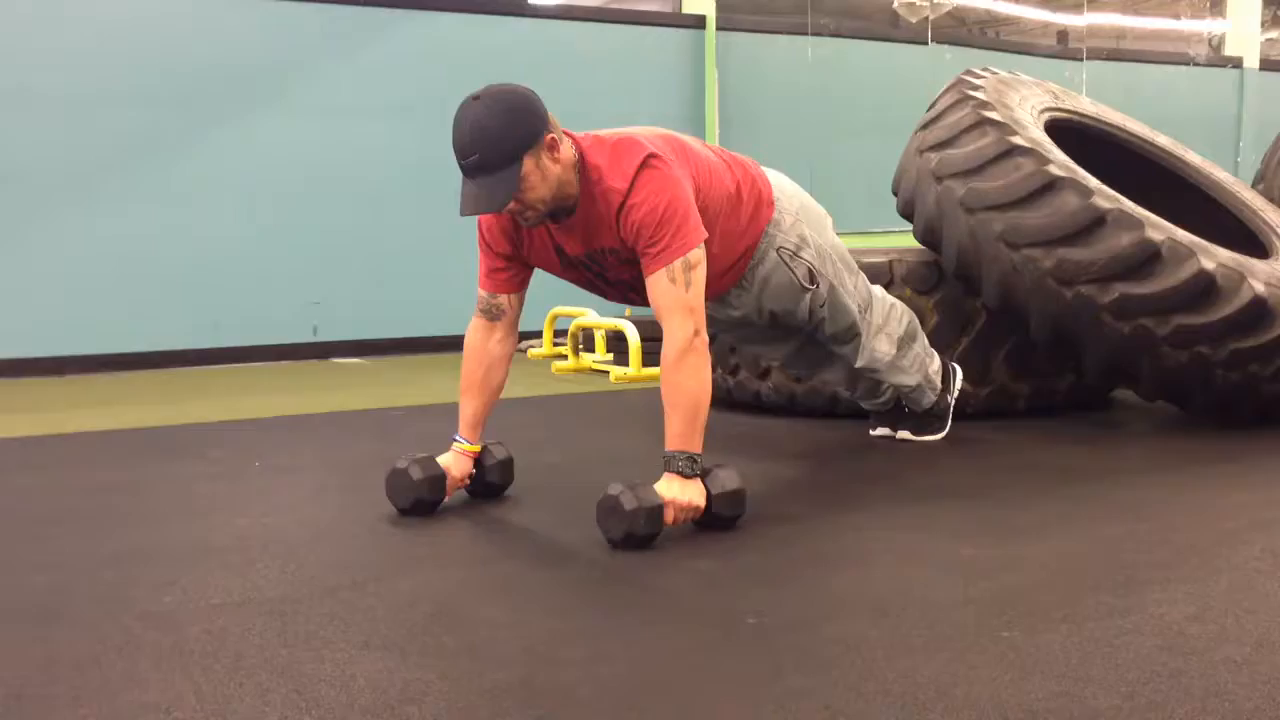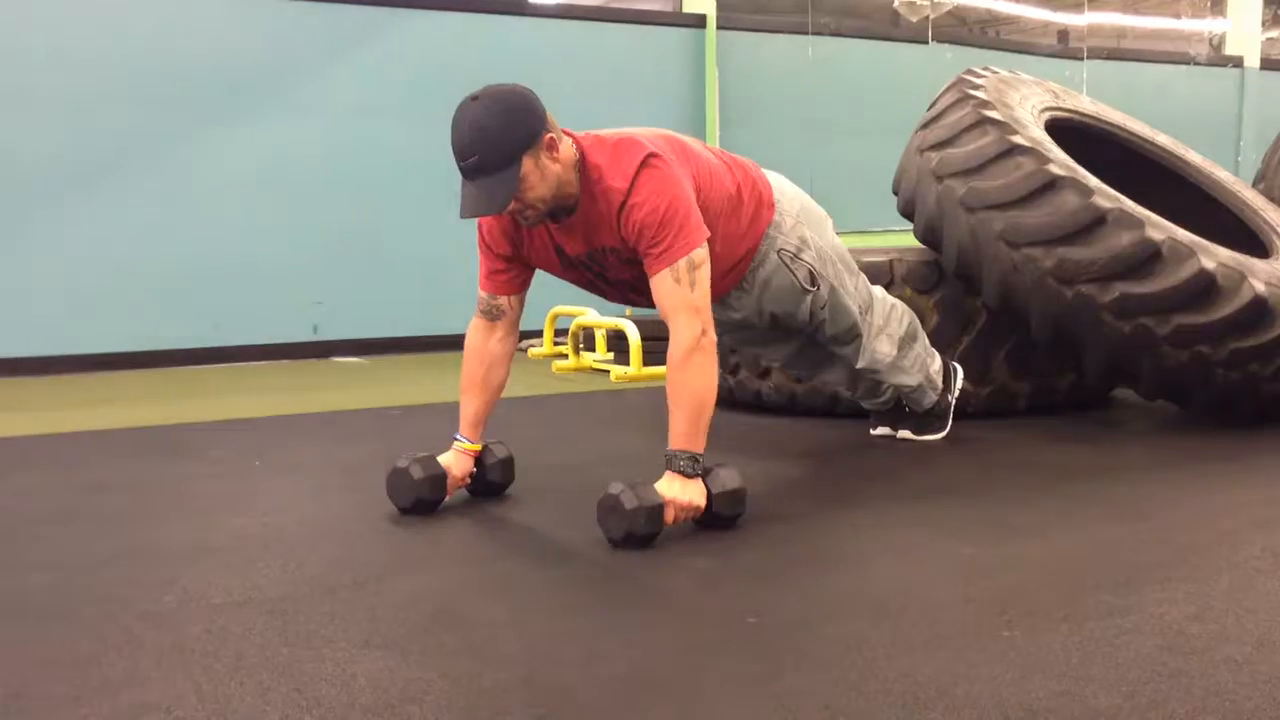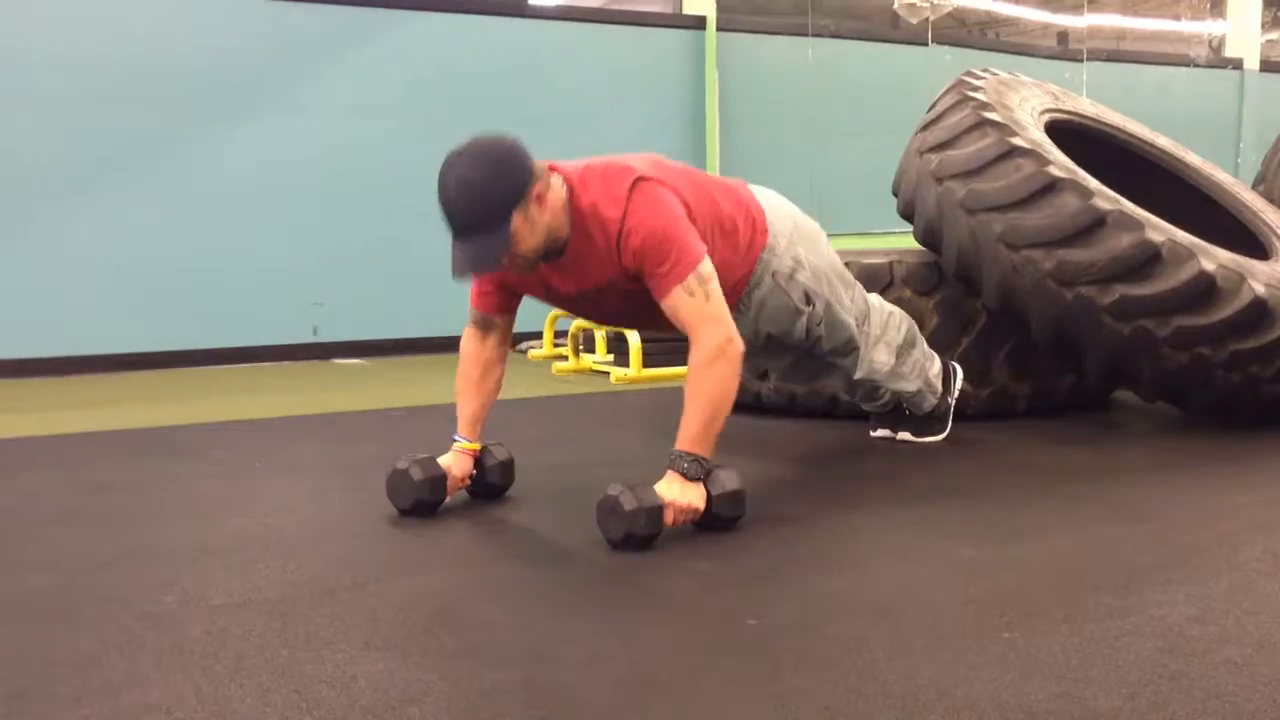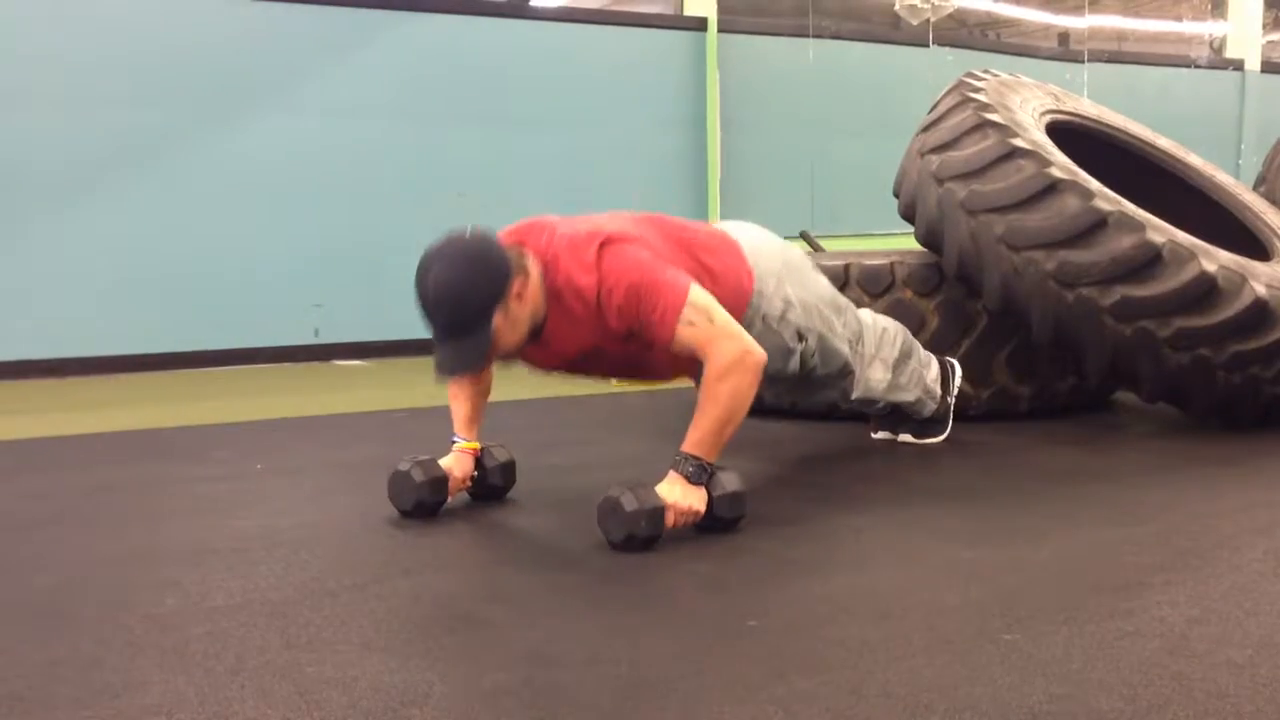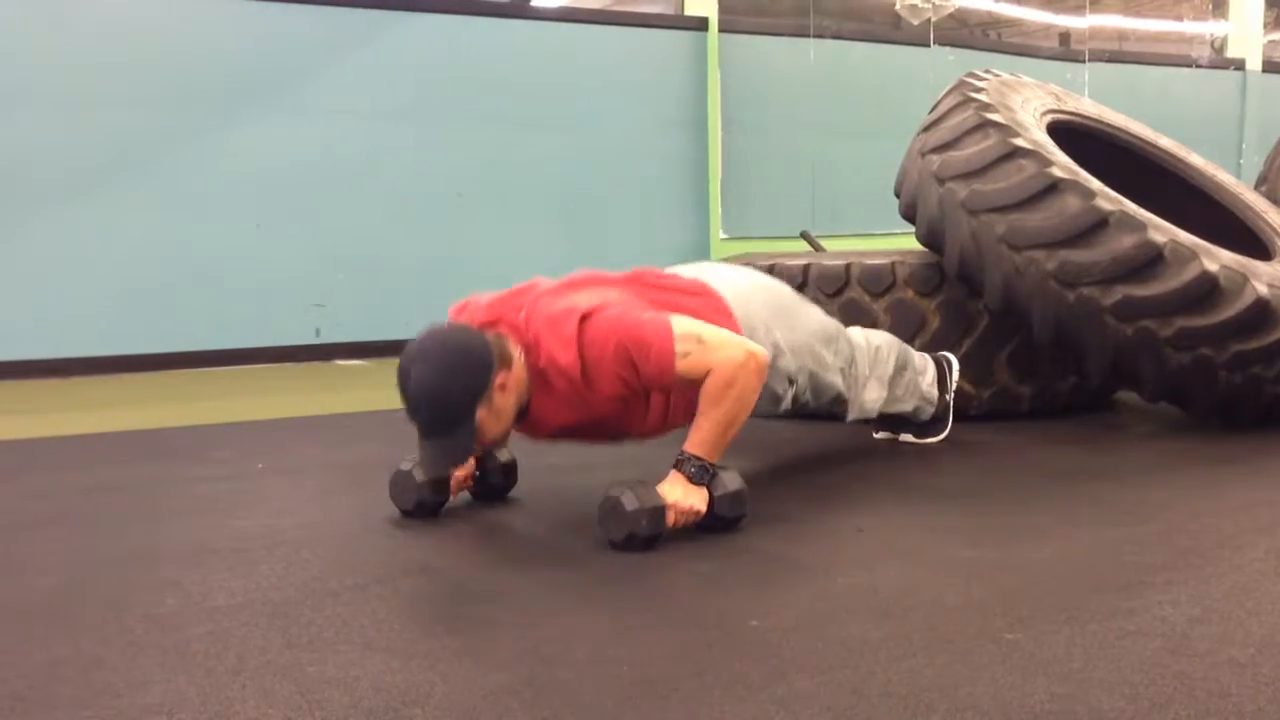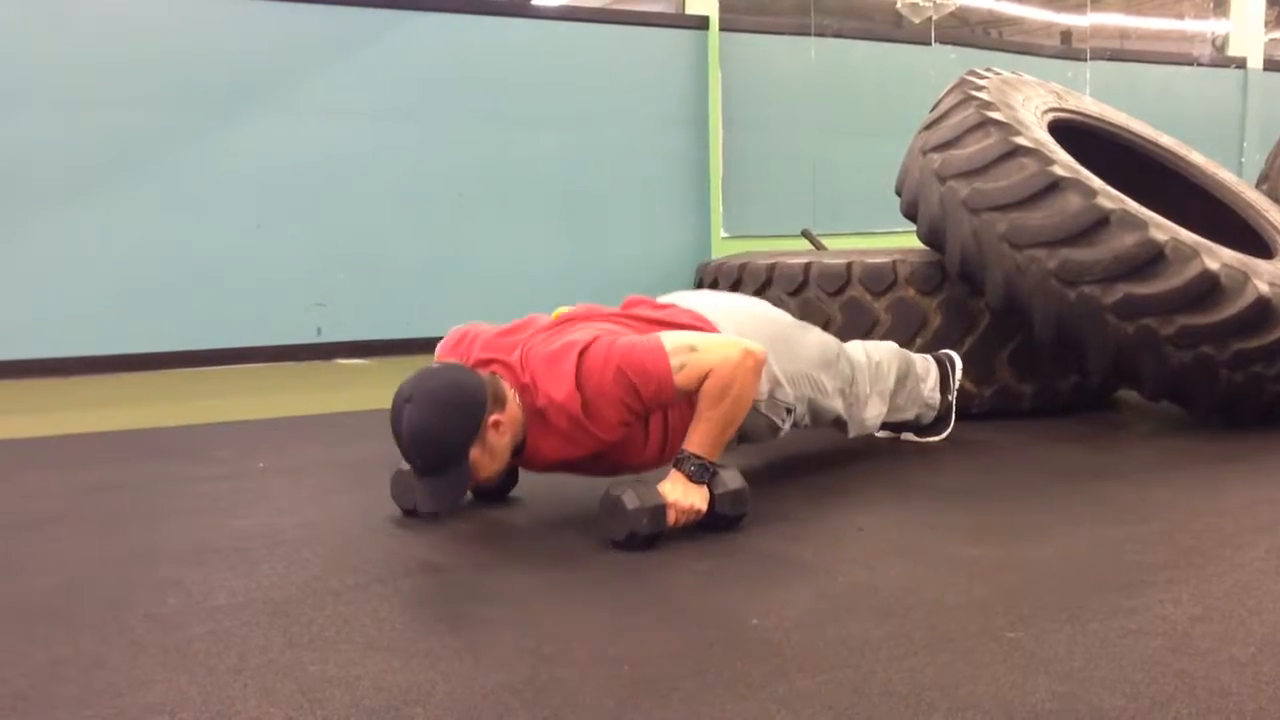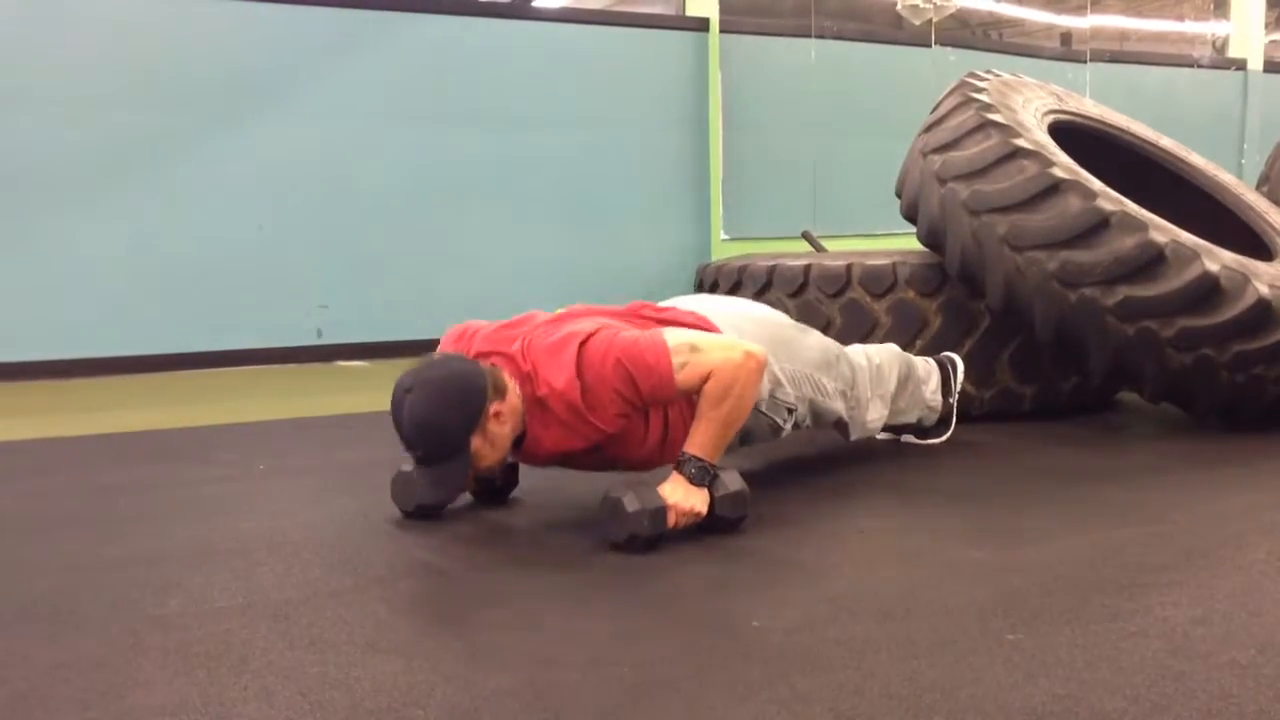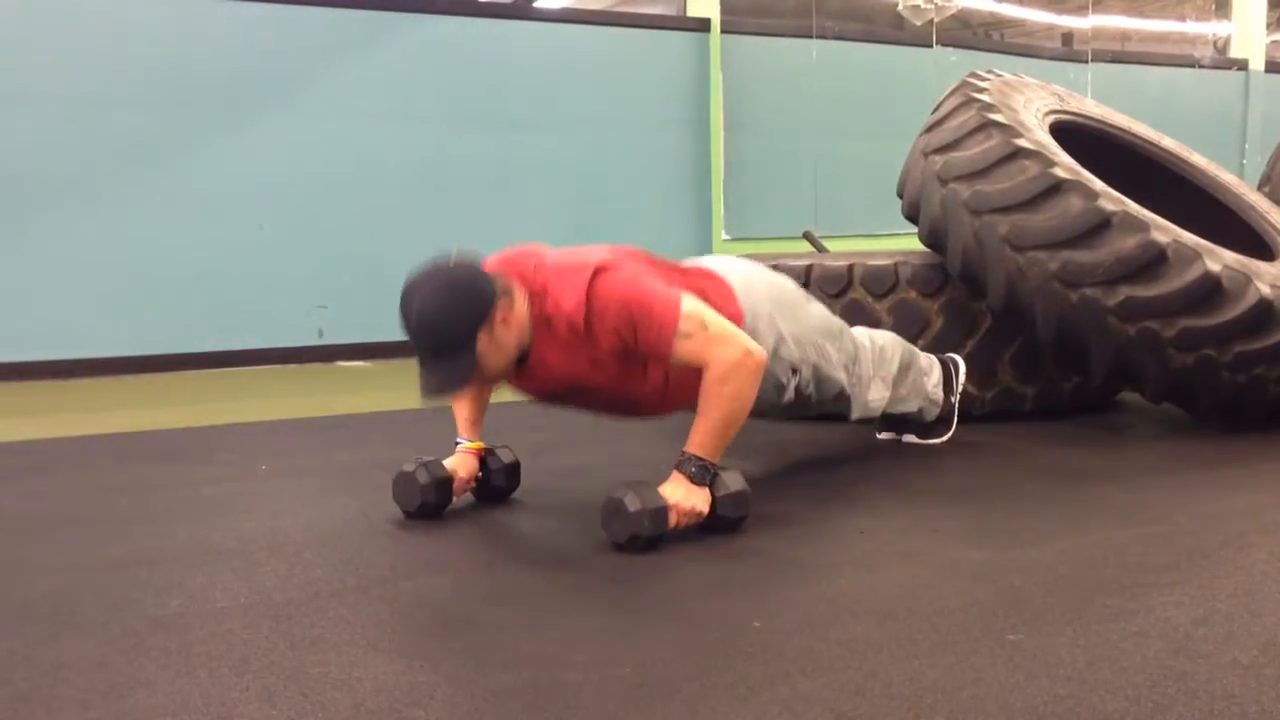
dt=0.2s
person 1, frame 1
left shoulder: (640, 183)
right shoulder: (506, 215)
left elbow: (686, 335)
right elbow: (493, 325)
left wrist: (682, 469)
right wrist: (465, 445)
left hip: (766, 235)
right hip: (709, 282)
left knee: (858, 329)
right knee: (814, 355)
left ankle: (930, 386)
right ankle: (891, 399)
person 1, frame 2
left shoulder: (641, 185)
right shoulder: (508, 210)
left elbow: (693, 333)
right elbow: (494, 324)
left wrist: (684, 468)
right wrist: (466, 443)
left hip: (767, 237)
right hip: (706, 276)
left knee: (861, 330)
right knee: (816, 355)
left ankle: (931, 386)
right ankle: (892, 401)
person 1, frame 3
left shoulder: (635, 216)
right shoulder: (504, 230)
left elbow: (720, 345)
right elbow: (487, 333)
left wrist: (686, 470)
right wrist: (466, 443)
left hip: (762, 254)
right hip: (708, 286)
left knee: (860, 340)
right knee: (814, 367)
left ankle: (929, 389)
right ankle: (896, 408)
person 1, frame 4
left shoulder: (608, 279)
right shoulder: (487, 283)
left elbow: (742, 357)
right elbow: (467, 357)
left wrist: (690, 474)
right wrist: (464, 442)
left hip: (749, 288)
right hip: (685, 283)
left knee: (852, 354)
right knee: (822, 373)
left ankle: (931, 383)
right ankle: (902, 398)
person 1, frame 5
left shoulder: (592, 351)
right shoulder: (469, 329)
left elbow: (746, 361)
left wrist: (692, 473)
right wrist: (465, 456)
left hip: (738, 327)
right hip: (675, 302)
left knee: (847, 371)
right knee: (832, 380)
left ankle: (927, 380)
right ankle: (905, 393)
person 1, frame 6
left shoulder: (586, 388)
right shoulder: (464, 358)
left elbow: (743, 358)
left wrist: (692, 471)
right wrist: (457, 470)
left hip: (731, 350)
right hip: (670, 332)
left knee: (847, 386)
left ankle: (929, 379)
right ankle: (908, 378)
person 1, frame 7
left shoulder: (588, 376)
right shoulder: (465, 360)
left elbow: (741, 362)
left wrist: (691, 473)
right wrist: (459, 467)
left hip: (736, 359)
right hip: (674, 343)
left knee: (849, 390)
left ankle: (931, 384)
right ankle: (908, 397)
person 1, frame 8
left shoulder: (599, 300)
right shoulder: (478, 310)
left elbow: (743, 359)
right elbow: (460, 365)
left wrist: (693, 472)
right wrist: (468, 444)
left hip: (741, 323)
right hip: (678, 316)
left knee: (853, 374)
right knee: (829, 389)
left ankle: (933, 384)
right ankle: (912, 394)
